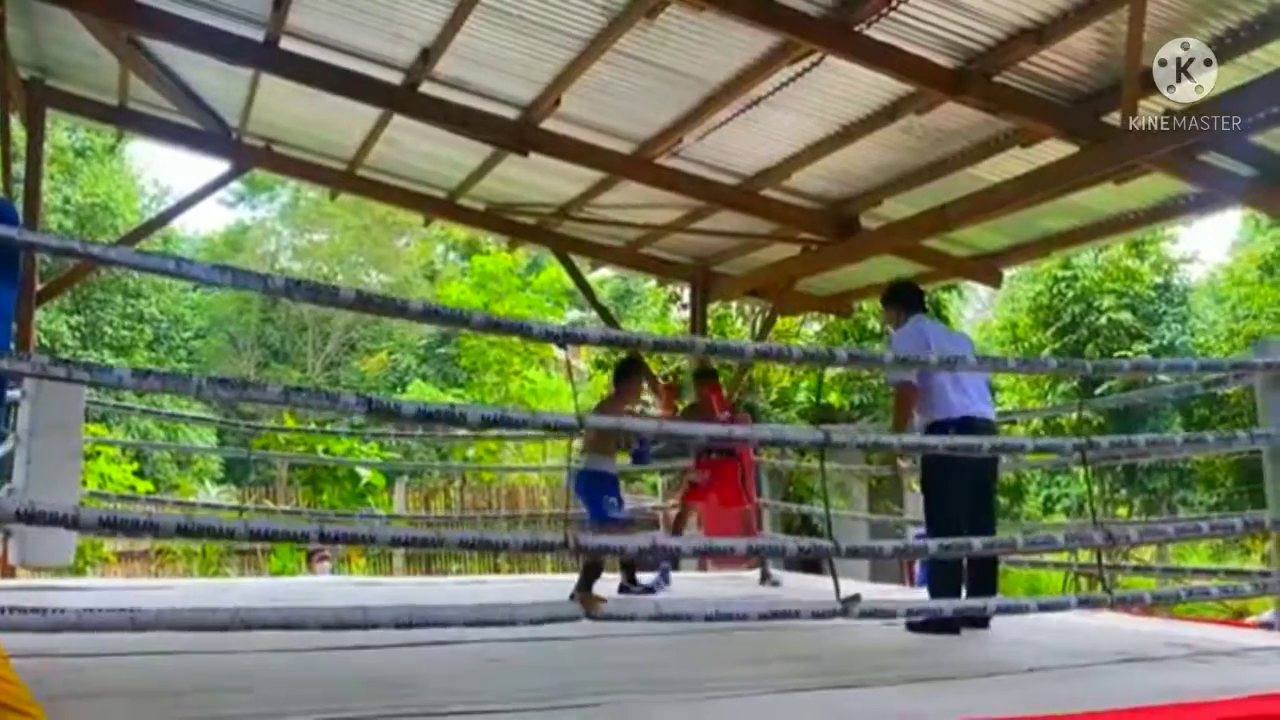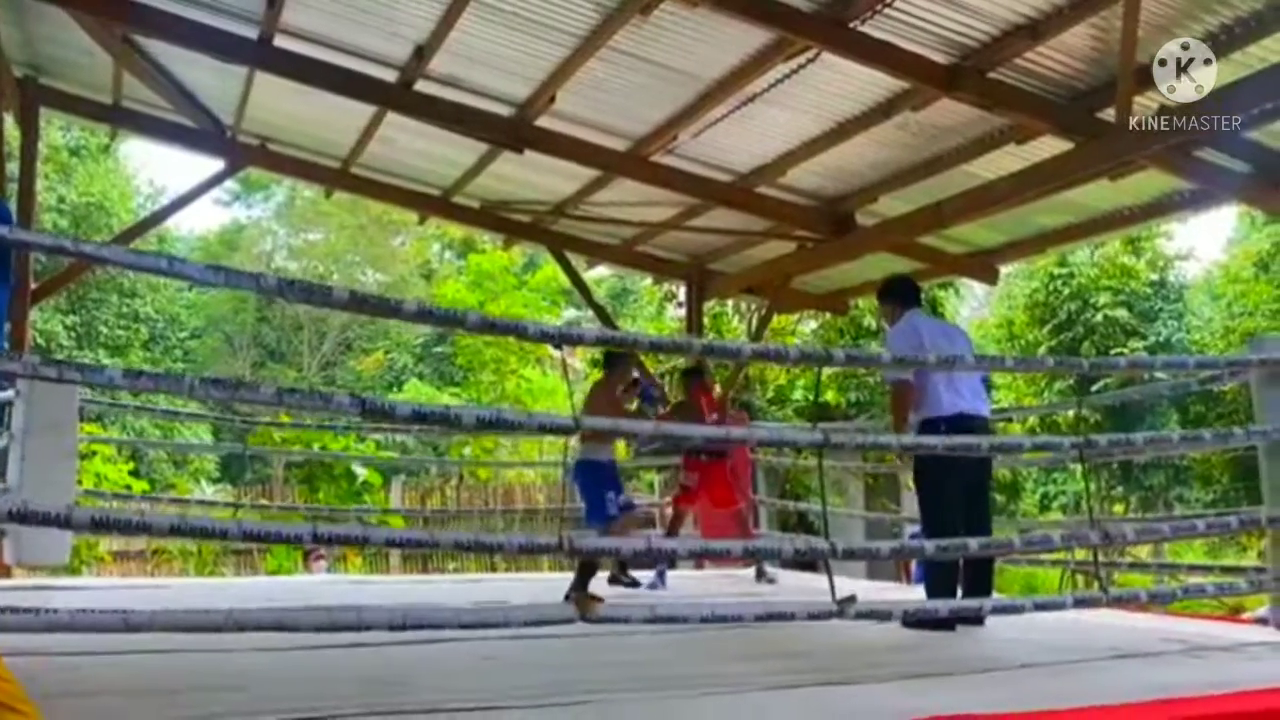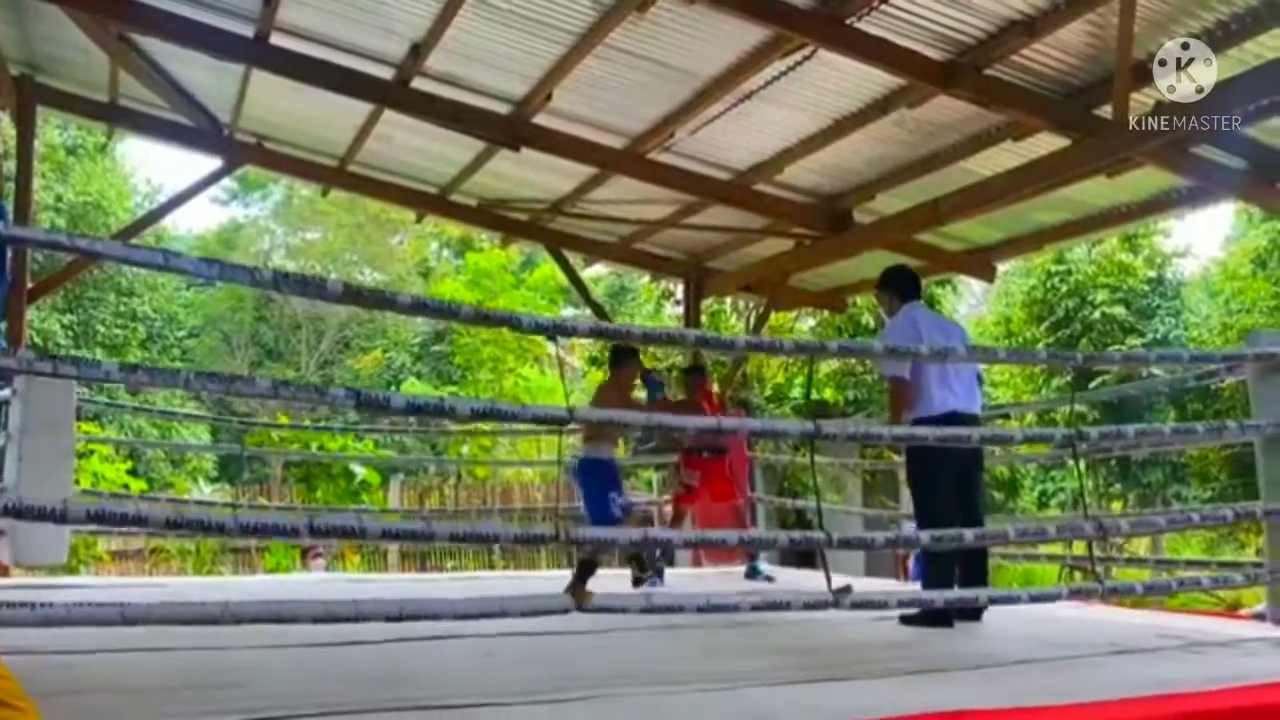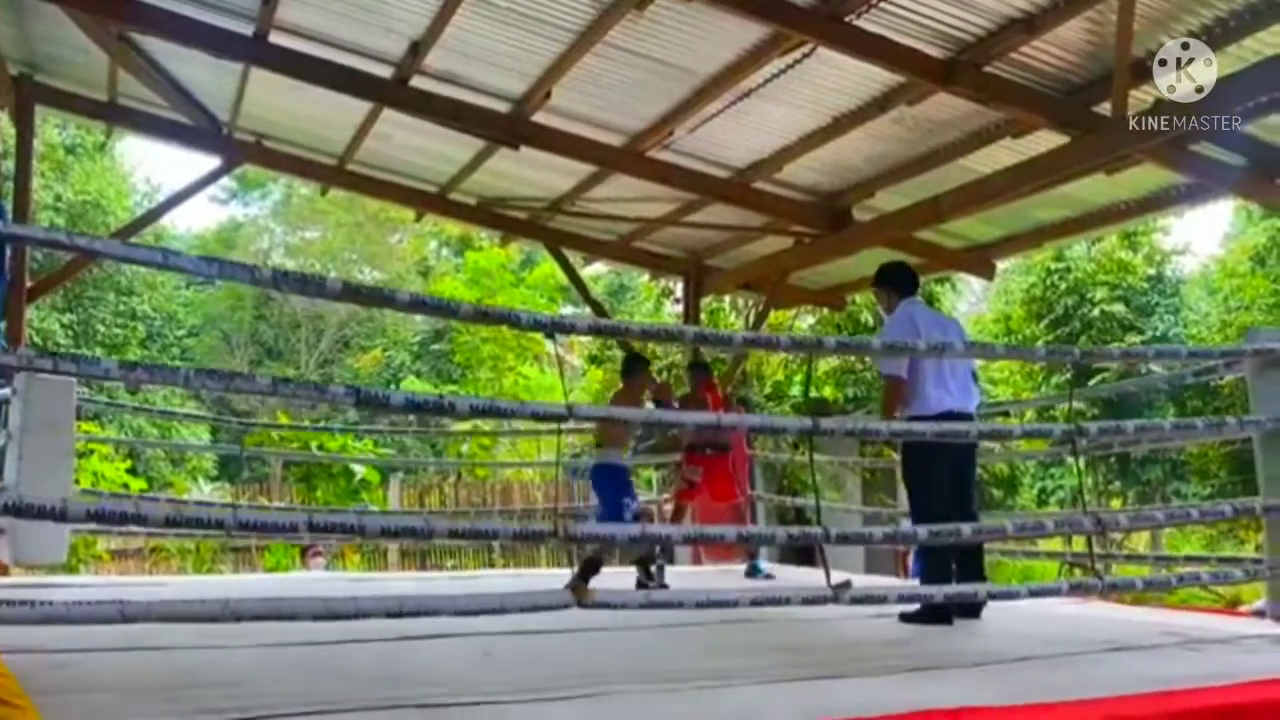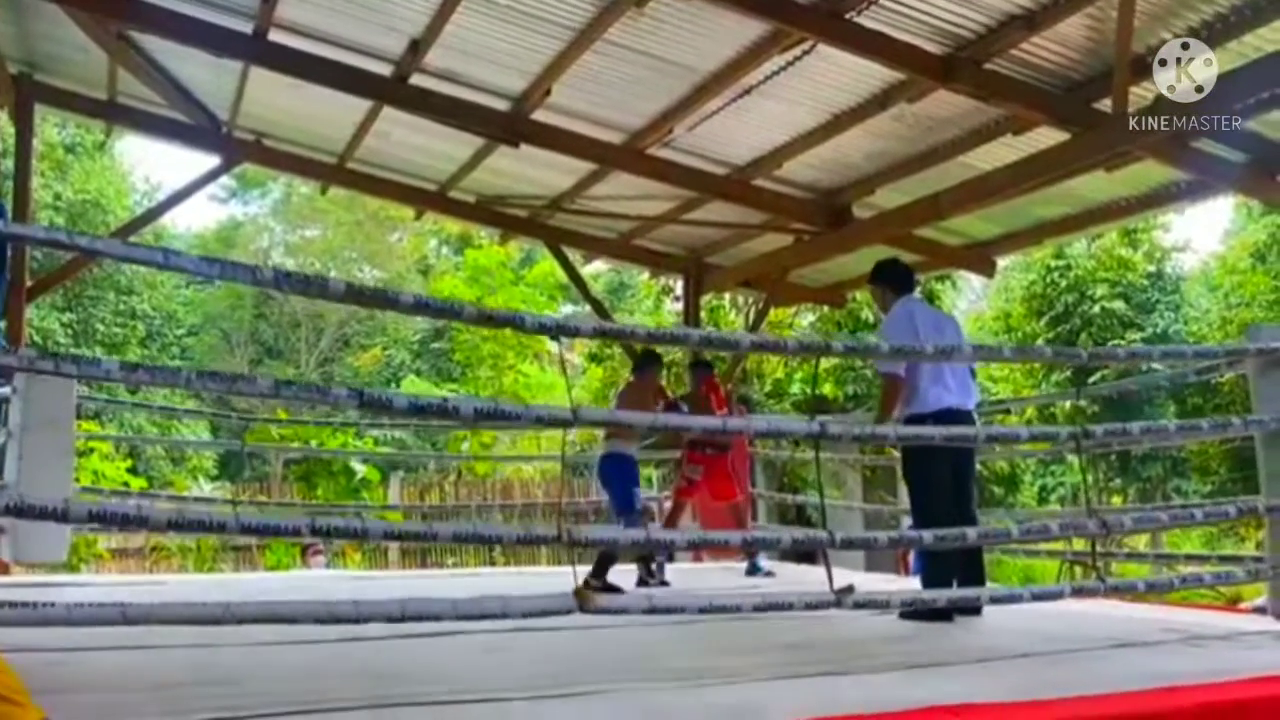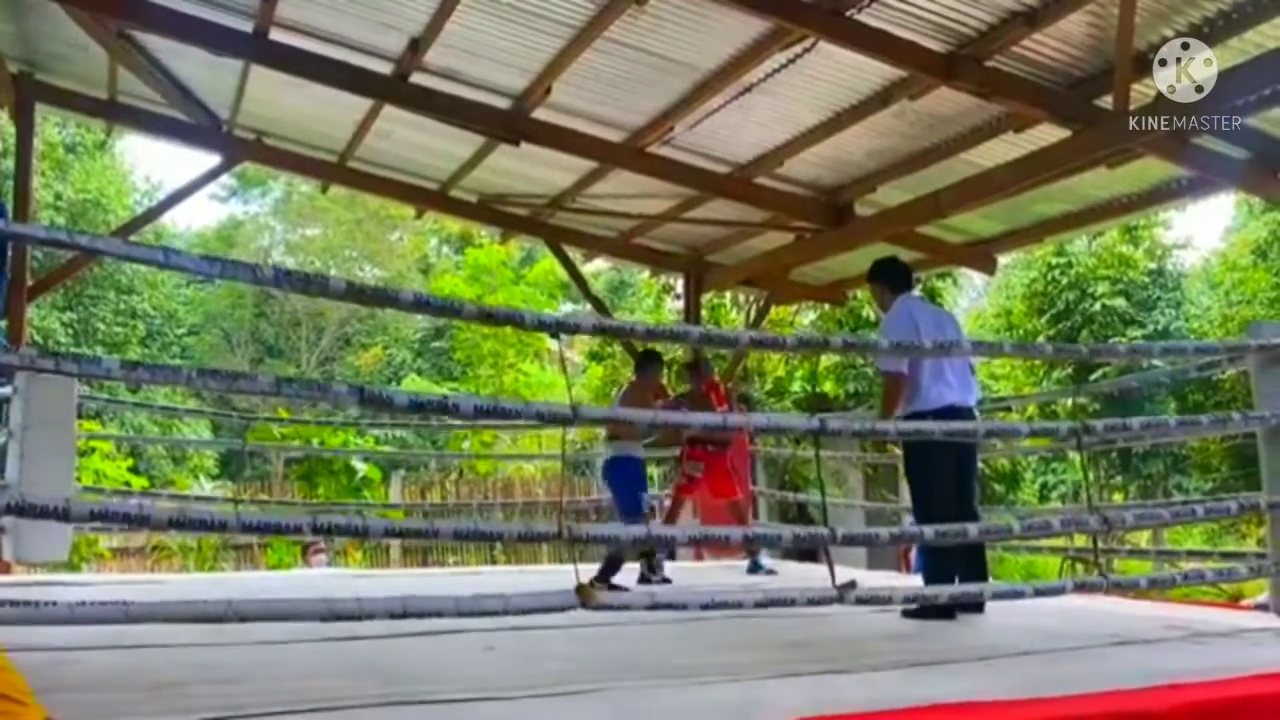
dt=0.2s
person 1, frame 1
left shoulder: (907, 336)
right shoulder: (958, 336)
left elbow: (906, 390)
right elbow: (985, 385)
left hip: (949, 432)
right hip: (984, 430)
left knee: (944, 527)
right knee: (981, 524)
left ankle: (944, 614)
person 1, frame 2
left shoulder: (902, 332)
right shoulder: (955, 331)
left elbow: (903, 387)
right elbow: (984, 381)
left wrist: (898, 435)
left hip: (941, 430)
right hip: (978, 428)
left knee: (940, 524)
right knee: (976, 522)
right ankle: (976, 605)
person 1, frame 3
left shoulder: (900, 326)
right shoulder: (952, 327)
left elbow: (901, 383)
right elbow: (976, 377)
left wrist: (893, 427)
left hip: (932, 428)
right hip: (968, 425)
left knee: (934, 521)
right knee: (969, 517)
left ankle: (939, 607)
person 1, frame 4
left shoulder: (898, 322)
right shoulder: (949, 323)
left elbow: (896, 382)
right elbow: (971, 375)
left wrist: (884, 423)
left hip: (928, 425)
right hip: (963, 423)
left knee: (931, 517)
right knee: (963, 513)
left ankle: (937, 605)
right ankle: (970, 598)
person 1, frame 5
left shoulder: (897, 320)
right shoulder: (946, 319)
left elbow: (894, 380)
right elbow: (968, 371)
left wrist: (881, 424)
left hip: (928, 423)
right hip: (962, 420)
left knee: (931, 515)
right knee: (962, 510)
left ankle: (937, 602)
person 1, frame 6
left shoulder: (897, 318)
right shoulder: (944, 316)
left elbow: (897, 378)
right elbow: (968, 368)
left wrist: (883, 422)
left hip: (929, 420)
right hip: (964, 417)
left knee: (934, 513)
right knee: (964, 507)
left ankle: (940, 600)
person 2, frame 1
left shoulder: (621, 410)
right shoulder: (611, 407)
right elbow: (604, 441)
right wrist: (632, 442)
left hip: (604, 476)
right hip: (594, 476)
left knee: (624, 527)
right knee: (609, 530)
left ankle: (629, 580)
right ankle: (583, 589)
person 2, frame 2
left shoulder: (607, 392)
right shoulder: (604, 390)
left hip: (603, 464)
right hip: (594, 465)
left knee: (627, 516)
right knee: (606, 527)
left ankle: (620, 569)
right ankle: (577, 589)
person 2, frame 3
left shoulder: (609, 390)
right shoulder: (613, 389)
right elbow: (644, 414)
right wrist: (657, 396)
left hip: (601, 463)
right hip: (597, 464)
left knee: (624, 519)
right knee: (607, 529)
left ankle: (640, 570)
right ankle: (577, 586)
person 2, frame 4
left shoulder: (622, 398)
right shoulder: (629, 397)
right wrist: (663, 401)
left hip: (609, 467)
right hip: (611, 468)
left knee: (634, 523)
left ankle: (645, 576)
right ankle: (580, 582)
person 2, frame 5
left shoulder: (629, 391)
right shoulder: (639, 391)
left wrist: (659, 404)
left hip: (615, 459)
right hip: (619, 459)
left knee: (636, 519)
right knee: (632, 521)
left ankle: (646, 573)
right ankle: (596, 578)
person 2, frame 6
left shoulder: (627, 391)
right shoulder: (641, 390)
left hip: (614, 462)
right hip: (626, 462)
left knee: (638, 521)
right knee: (635, 525)
left ankle: (650, 571)
right ankle: (601, 579)
person 3, frame 1
left shoulder: (729, 408)
right shoulder: (693, 410)
left hip: (728, 461)
right hip: (704, 462)
right knee: (684, 512)
left ankle: (764, 569)
right ankle: (666, 568)
person 3, frame 2
left shoulder: (718, 407)
right shoulder: (680, 409)
left hip: (718, 464)
right hip: (693, 463)
left knee: (741, 514)
right knee: (679, 515)
left ankle: (760, 567)
right ankle: (661, 571)
person 3, frame 3
left shoulder: (716, 405)
right shoulder: (680, 407)
left hip: (717, 460)
right hip: (692, 461)
left knee: (741, 511)
right knee: (679, 514)
left ankle: (753, 564)
right ankle: (660, 567)
person 3, frame 4
left shoulder: (722, 401)
right shoulder: (685, 401)
left elbow: (734, 436)
left hip: (721, 458)
right hip: (695, 458)
left knee: (740, 509)
right knee: (679, 510)
left ankle: (753, 563)
person 3, frame 5
left shoulder: (722, 400)
right shoulder: (686, 401)
left elbow: (733, 435)
left hip: (720, 457)
right hip: (695, 456)
left knee: (739, 509)
right knee: (678, 508)
left ankle: (753, 561)
right ankle: (659, 562)
person 3, frame 6
left shoulder: (718, 395)
right shoulder: (685, 399)
left elbow: (735, 434)
left hip: (719, 455)
right hip: (694, 453)
left knee: (739, 508)
right knee: (677, 504)
left ankle: (754, 559)
